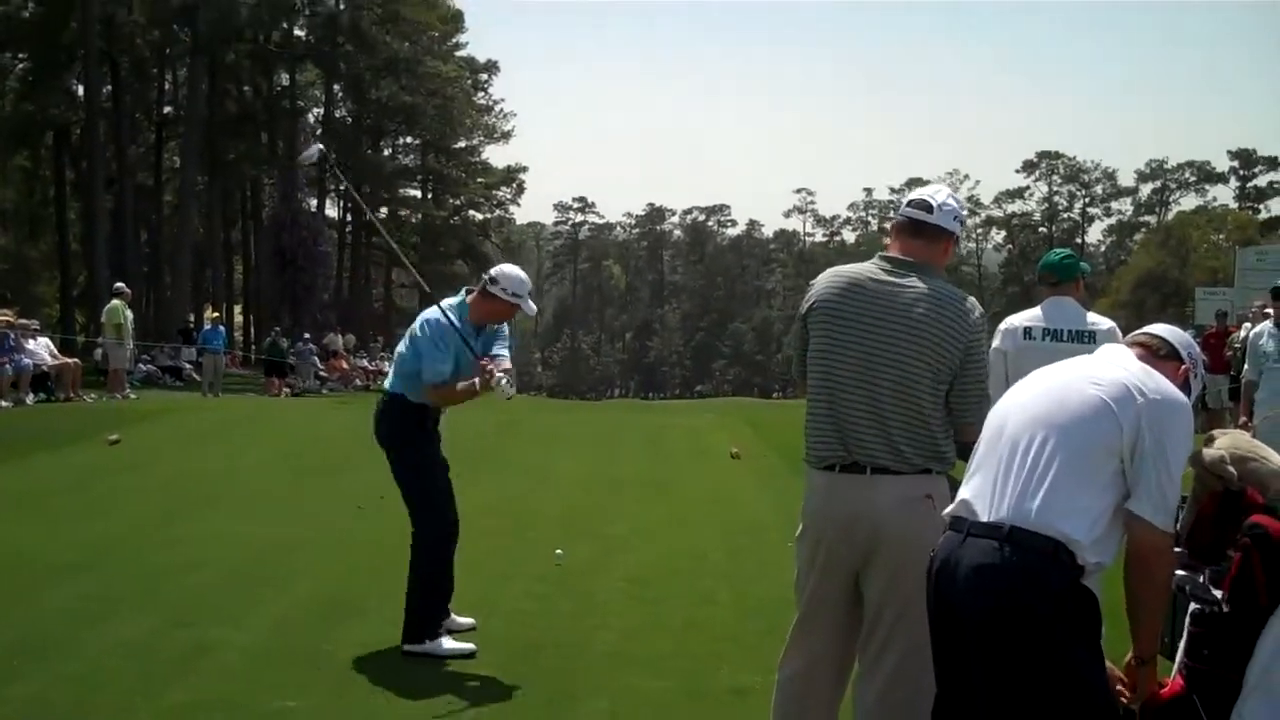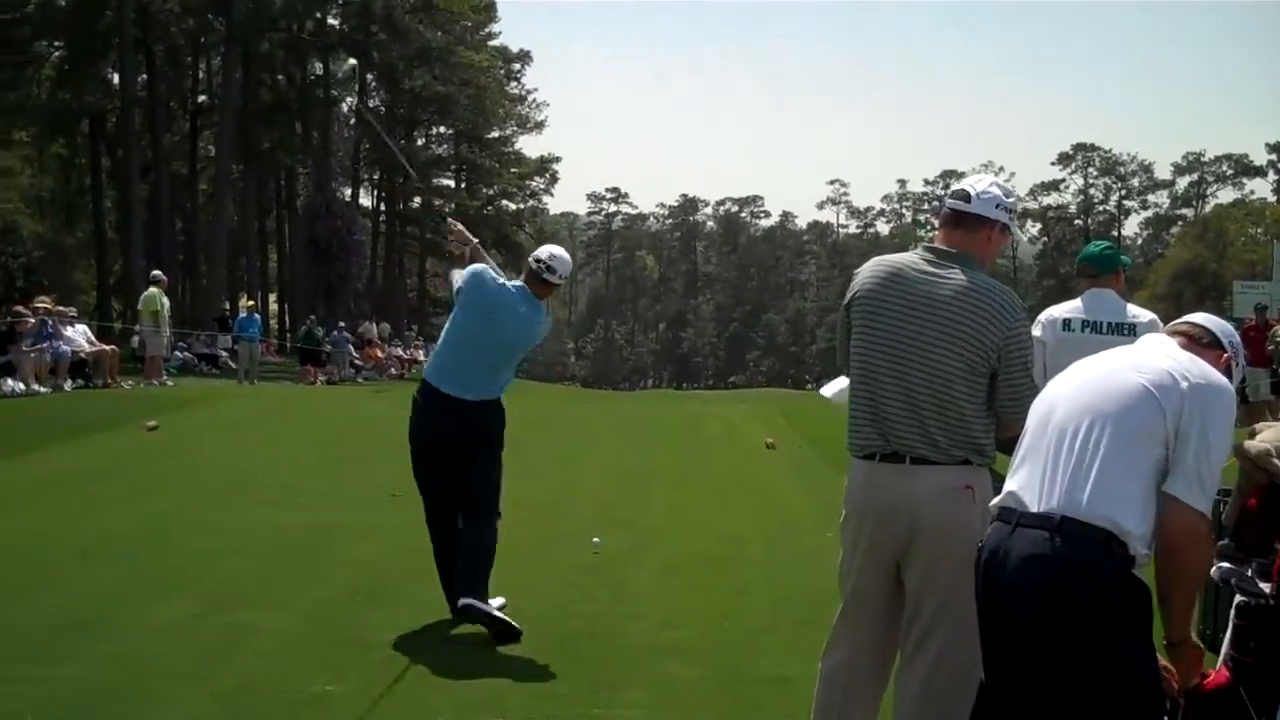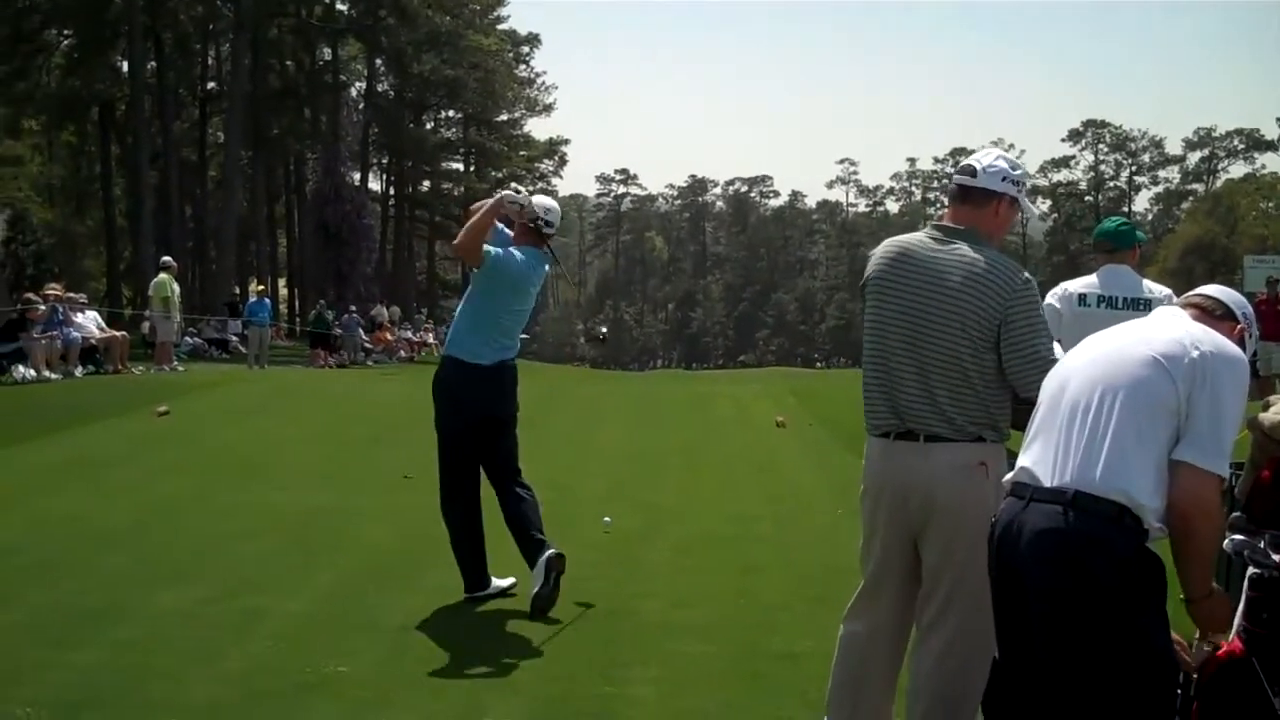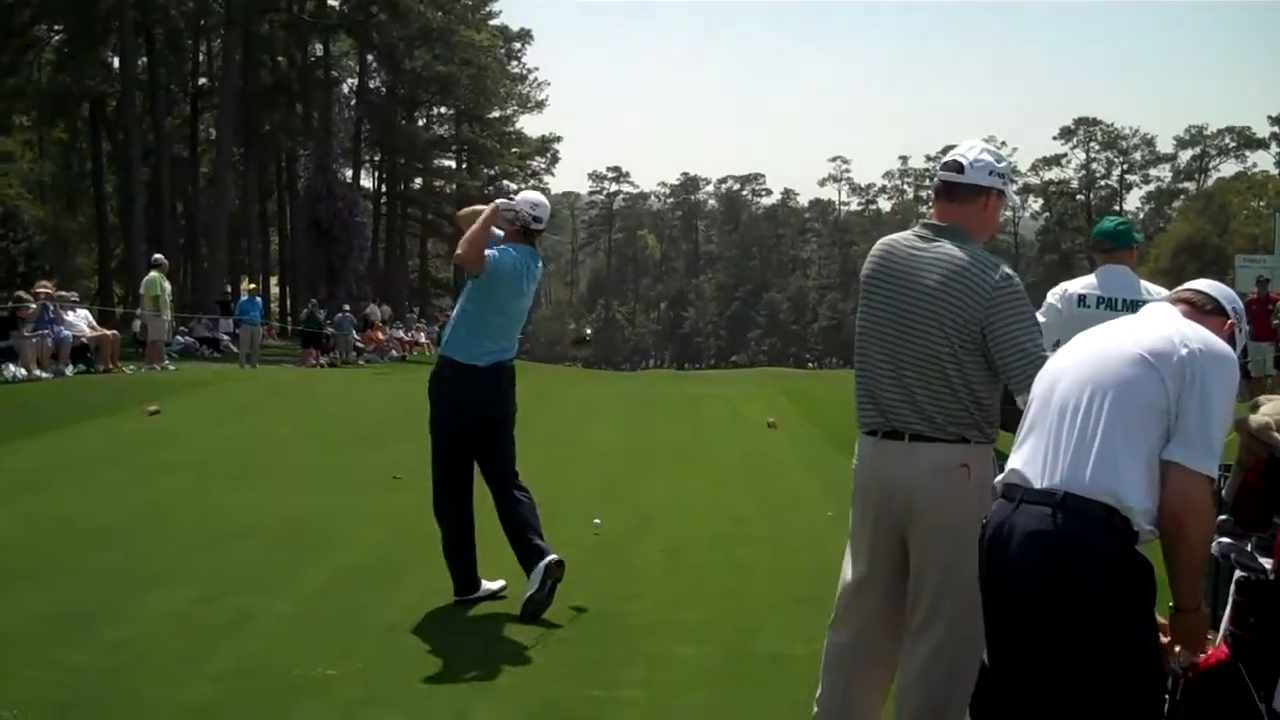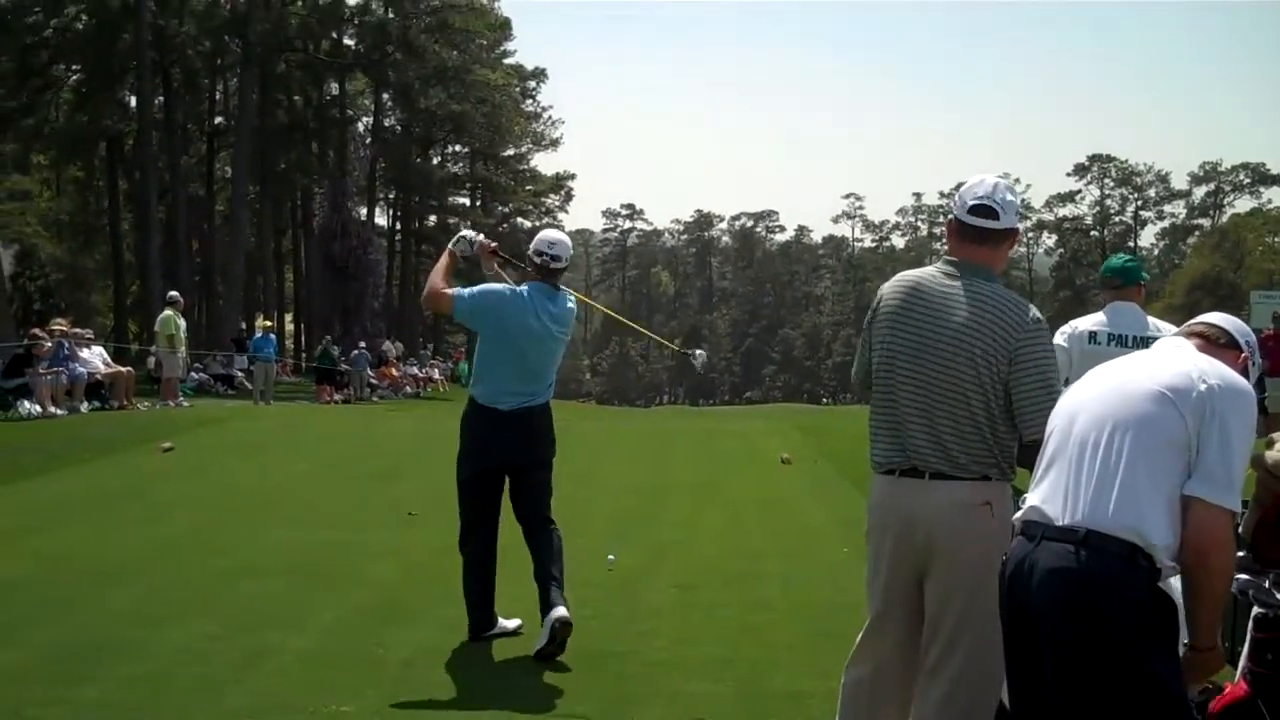
dt=0.3s
person 1, frame 1
left shoulder: (827, 286)
right shoulder: (960, 312)
right elbow: (970, 429)
left hip: (829, 492)
right hip: (912, 500)
left knee: (814, 645)
right knee: (899, 660)
person 1, frame 2
left shoulder: (870, 276)
right shoulder: (1001, 306)
right elbow: (1016, 421)
left hip: (871, 481)
right hip: (952, 491)
left knee: (857, 634)
right knee: (940, 649)
person 1, frame 3
left shoulder: (885, 257)
right shoulder: (1008, 281)
right elbow: (1037, 387)
left hip: (887, 458)
right hip: (965, 468)
left knee: (874, 610)
right knee: (955, 626)
person 1, frame 4
left shoulder: (882, 255)
right shoulder: (993, 280)
right elbow: (1035, 389)
left hip: (877, 459)
right hip: (953, 468)
left knee: (863, 612)
right knee: (943, 627)
person 1, frame 5
left shoulder: (895, 292)
right shoulder: (1019, 319)
left elbow: (864, 383)
right elbow: (1044, 435)
left hip: (892, 495)
right hip: (972, 506)
left knee: (879, 649)
right knee: (961, 665)
person 2, frame 1
left shoulder: (495, 329)
right shoulder: (437, 323)
left elbow: (501, 367)
right elbow: (438, 396)
left wrist: (494, 379)
right wrist: (478, 385)
left hip: (420, 422)
right hip: (405, 419)
left knee: (439, 519)
right knee: (437, 522)
left ankle: (434, 612)
right ankle: (421, 632)
person 2, frame 2
left shoulder: (480, 281)
right shoulder: (539, 325)
left wrist: (466, 242)
right wrist: (470, 240)
left hip: (431, 407)
right hip: (483, 420)
left knee: (441, 510)
right knee: (480, 513)
left ankle: (462, 598)
right ankle: (474, 598)
person 2, frame 3
left shoulder: (508, 262)
right shoulder: (536, 262)
left elbow: (464, 245)
right elbow: (488, 227)
left wrist: (499, 203)
right wrist: (503, 205)
left hip: (460, 381)
right hip: (499, 383)
left knee: (459, 488)
right knee: (509, 477)
left ankle: (477, 580)
right ankle: (541, 550)
person 2, frame 4
left shoulder: (505, 262)
right shoulder: (528, 261)
left elbow: (464, 255)
right elbow: (482, 237)
left wrist: (493, 213)
right wrist: (492, 216)
left hip: (457, 380)
right hip: (497, 381)
left knee: (453, 487)
right knee: (505, 478)
left ankle: (467, 582)
right ankle: (539, 557)
person 2, frame 5
left shoulder: (501, 300)
right shoulder: (566, 309)
left elbow: (433, 297)
left wrist: (455, 249)
right wrist: (491, 265)
left hip: (486, 424)
right hip: (535, 425)
left knee: (479, 527)
right knee: (539, 520)
left ankle: (482, 619)
right ankle: (555, 605)
person 3, frame 1
left shoulder: (1047, 376)
right shoulder: (1164, 398)
right elbow: (1149, 546)
right wrist: (1145, 656)
left hip: (953, 561)
right hip: (1029, 582)
person 3, frame 2
left shoulder: (1088, 367)
right shoulder: (1207, 384)
right elbow: (1182, 532)
right wrist: (1179, 638)
left hip: (1000, 552)
right hip: (1079, 569)
person 3, frame 3
left shoulder: (1100, 340)
right shoulder: (1220, 354)
right elbow: (1193, 501)
right wrist: (1201, 596)
left hip: (1014, 527)
right hip: (1093, 545)
person 3, frame 4
left shoulder: (1091, 338)
right shoulder: (1209, 351)
right elbow: (1185, 501)
right wrist: (1188, 606)
left hip: (1005, 527)
right hip: (1084, 544)
person 3, frame 5
left shoulder: (1101, 373)
right shoulder: (1226, 385)
right elbow: (1206, 537)
right wrist: (1204, 644)
left hip: (1024, 565)
right hip: (1106, 583)
